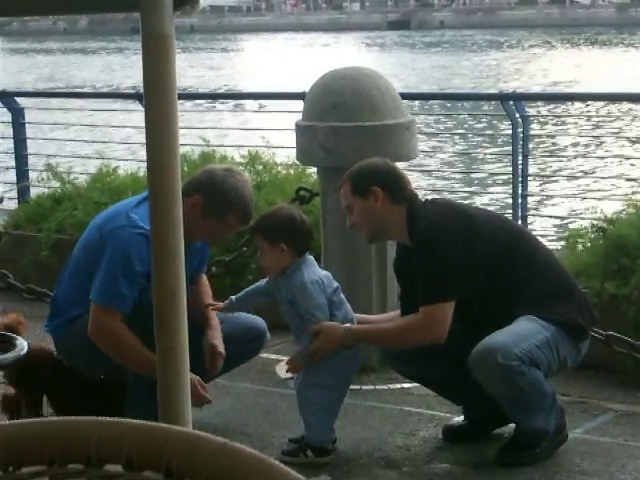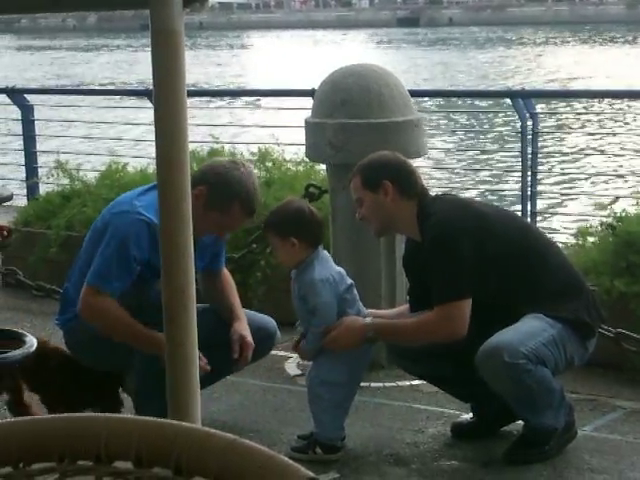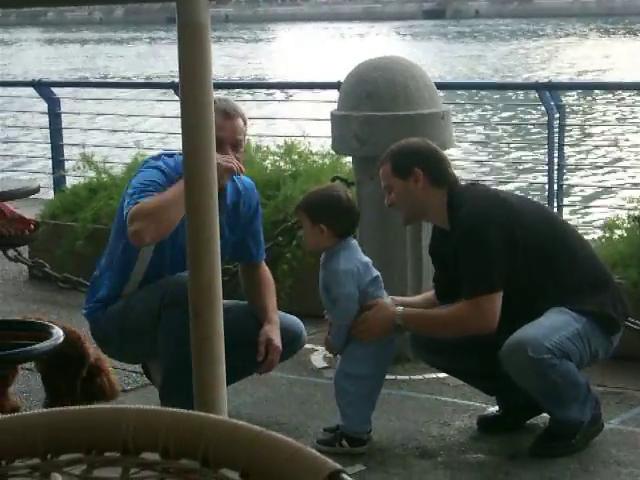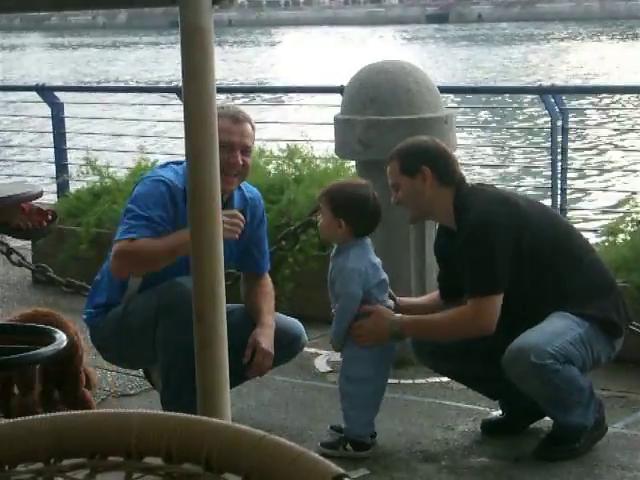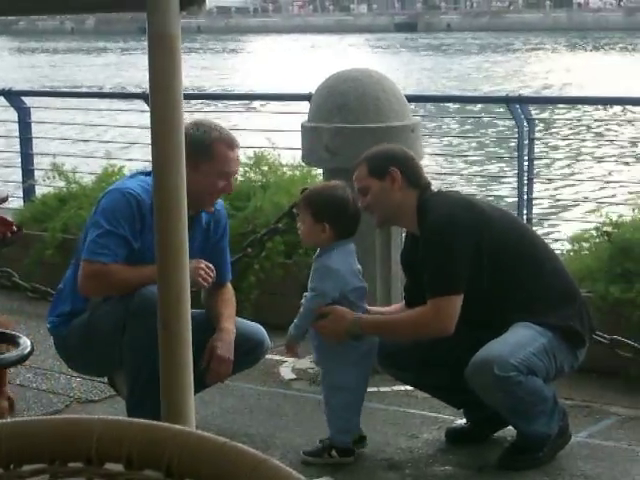
dt=0.5s
person 1, frame 1
left shoulder: (439, 228)
right shoulder: (412, 244)
left elbow: (433, 328)
right elbow: (414, 318)
left wrist: (348, 335)
right wrist: (349, 320)
left hip: (556, 321)
right hip: (496, 322)
left knee: (493, 356)
right knee: (399, 346)
left ankle: (545, 424)
right ankle: (487, 407)
person 1, frame 2
left shoulder: (450, 224)
right shoulder: (420, 240)
left elbow: (451, 324)
right elbow: (422, 312)
left wrist: (368, 330)
right wrist: (360, 316)
left hip: (562, 318)
right hip: (502, 318)
left knee: (501, 355)
right knee: (405, 343)
left ankle: (555, 420)
right ankle: (495, 405)
person 1, frame 3
left shoulder: (480, 215)
right shoulder: (447, 229)
left elbow: (482, 317)
right elbow: (447, 300)
left wrist: (397, 318)
right wrist: (388, 304)
left hip: (587, 312)
right hip: (529, 311)
left knee: (525, 349)
right knee: (427, 339)
left ankle: (580, 414)
right ankle: (520, 398)
person 1, frame 4
left shoulder: (488, 216)
right shoulder: (451, 229)
left elbow: (482, 319)
right elbow: (451, 299)
left wrist: (396, 325)
right wrist: (395, 306)
left hip: (589, 317)
right hip: (530, 314)
left knee: (527, 356)
right knee: (430, 343)
left ankle: (584, 417)
right ankle: (523, 403)
person 1, frame 5
left shoulder: (449, 218)
right shoulder: (419, 236)
left elbow: (441, 320)
right elbow: (419, 308)
left wrist: (356, 325)
right wrist: (361, 312)
left hip: (551, 326)
right hip: (493, 323)
left knee: (491, 367)
right knee: (394, 351)
left ankle: (548, 426)
right ankle: (487, 411)
person 2, frame 1
left shoulder: (195, 222)
right shoulder: (133, 232)
left elbow: (195, 279)
right elbow: (103, 329)
left wrist: (212, 328)
left hip: (146, 325)
left knee: (252, 332)
left ankle: (148, 389)
right ankle: (144, 420)
person 2, frame 2
left shoulder: (210, 219)
right shoulder: (137, 221)
left elbow: (214, 274)
right elbow: (91, 305)
left wrist: (238, 320)
right wrist: (164, 348)
left hip: (160, 321)
left knee: (263, 332)
left ankle: (165, 390)
right ankle: (152, 416)
person 2, frame 3
left shoulder: (243, 191)
right shoulder: (157, 173)
left elbow: (254, 267)
right elbow: (140, 232)
left wrist: (271, 323)
left hip: (185, 315)
right hip: (118, 317)
left knee: (290, 333)
right knee: (188, 286)
left ankle: (191, 380)
right ankle: (178, 409)
person 2, frame 4
left shoulder: (250, 201)
right shoulder: (161, 187)
left elbow: (257, 277)
right elbow: (121, 262)
left wrist: (264, 328)
left hip: (187, 321)
right hip: (118, 324)
left knee: (290, 335)
right knee: (184, 291)
left ankle: (196, 389)
right ankle: (180, 415)
person 2, frame 5
left shoulder: (214, 213)
right shoulder: (129, 198)
left elbow: (219, 286)
right elbow: (90, 280)
left wrist: (225, 333)
left hip: (148, 328)
right hip: (82, 332)
left knee: (254, 341)
right knee: (152, 299)
left ankle: (155, 393)
right ankle: (145, 422)
person 3, frame 1
left shoulder: (305, 282)
right shoulder: (285, 274)
left elbow: (319, 324)
right elbow: (262, 289)
left wrist: (301, 356)
right wrist: (229, 304)
left hip: (337, 348)
left knee: (313, 391)
right knee: (307, 388)
left ankle: (319, 446)
right ankle: (320, 435)
person 3, frame 2
left shoulder: (317, 278)
right shoulder: (309, 266)
left elbow: (325, 319)
left wrist: (308, 348)
right wrist: (303, 335)
left knee: (323, 386)
right knee: (319, 384)
left ankle: (328, 443)
right ankle: (329, 432)
person 3, frame 3
left shoulder: (342, 267)
right shoulder: (341, 252)
left elbow: (348, 309)
left wrist: (335, 341)
right wrist: (332, 329)
left knee: (350, 381)
right knee: (354, 381)
left ankle: (354, 436)
right ankle: (356, 425)
person 3, frame 4
left shoulder: (350, 263)
right shoulder: (355, 249)
left elbow: (348, 305)
left wrist: (336, 337)
right wrist: (340, 334)
left knee: (355, 385)
right knee: (362, 385)
left ankle: (356, 439)
right ankle: (361, 428)
person 3, frame 5
left shoulder: (331, 265)
right shoulder: (340, 253)
left elbow: (315, 304)
left wrist: (294, 334)
right wrist: (303, 322)
left hip: (346, 344)
right hip: (353, 341)
left knee: (340, 391)
right knee: (342, 391)
left ankle: (340, 446)
right ankle: (350, 433)
